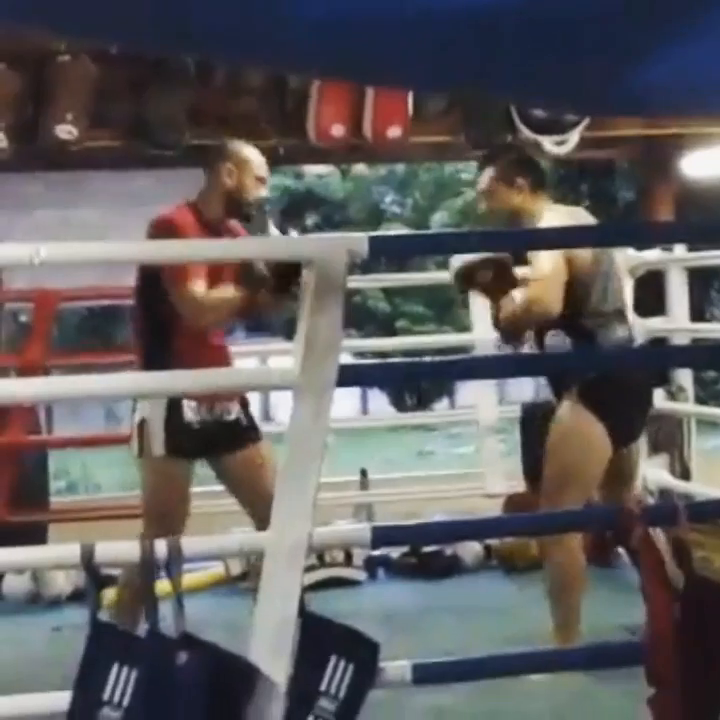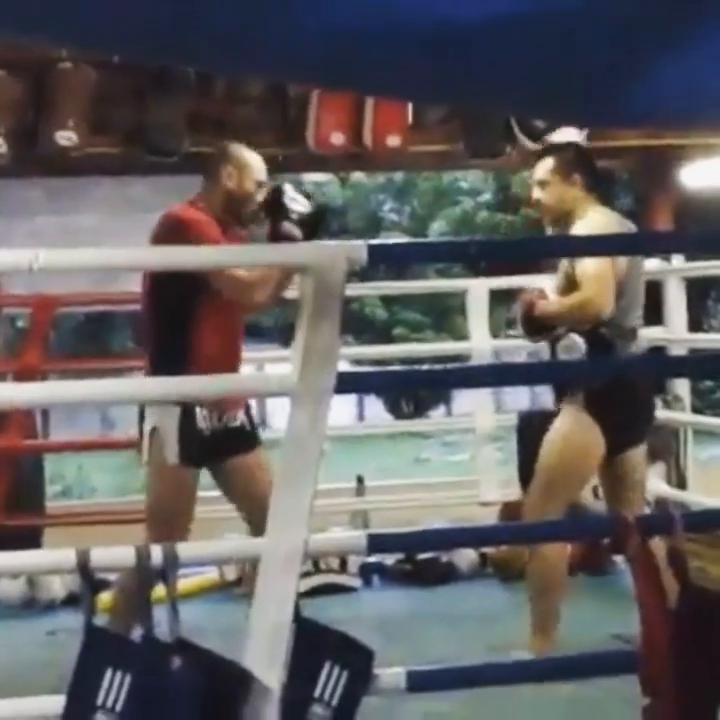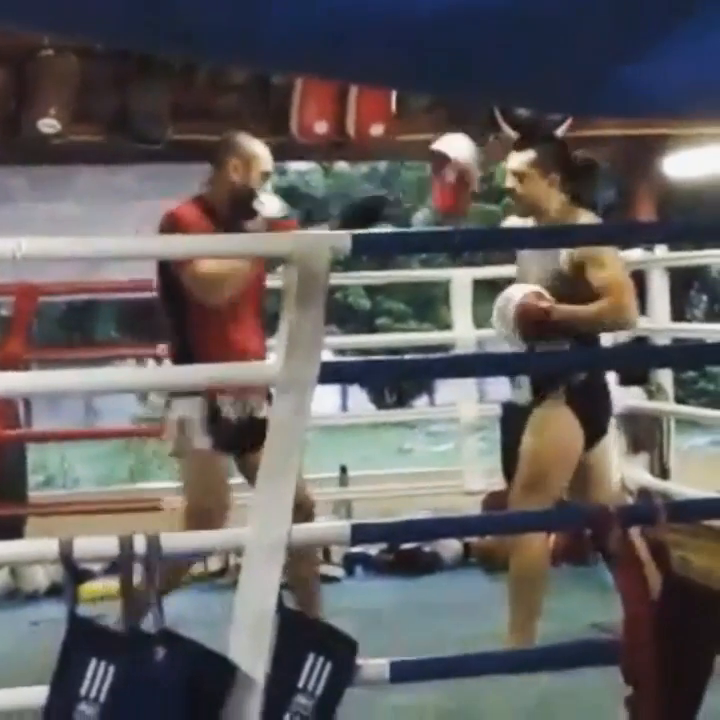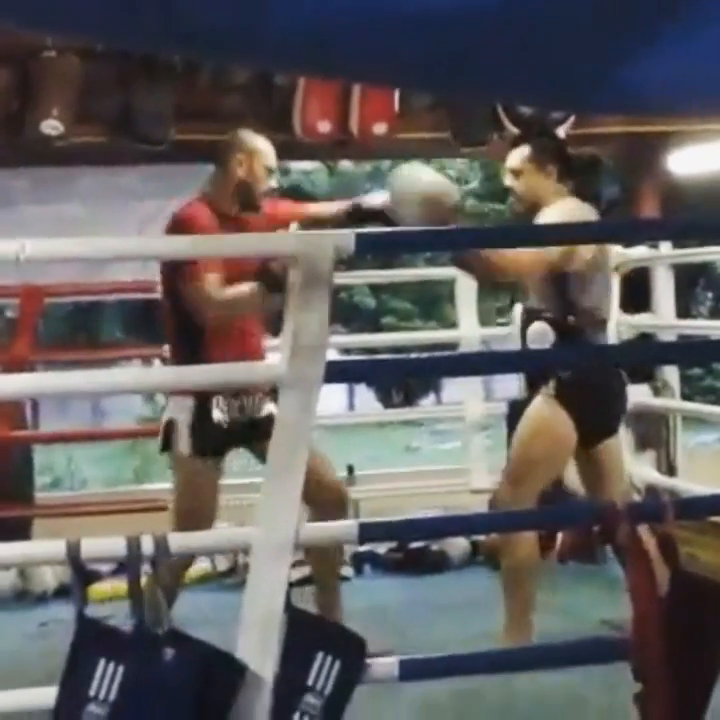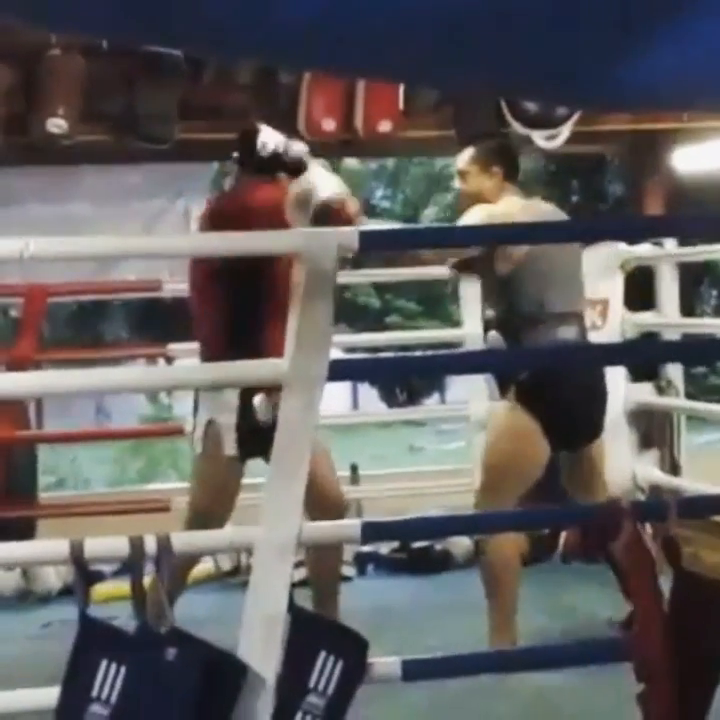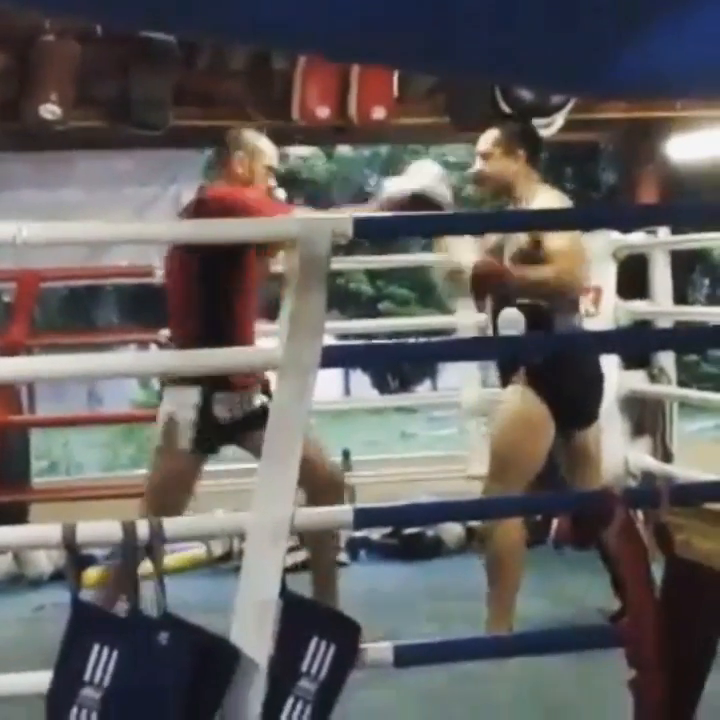
dt=0.4s
person 1, frame 1
left shoulder: (551, 228)
right shoulder: (576, 218)
left elbow: (543, 304)
left wrist: (505, 310)
right wrist: (509, 285)
left hip: (596, 383)
right hip: (624, 374)
left knee: (556, 517)
right knee: (624, 506)
left ankle: (566, 647)
person 1, frame 2
left shoulder: (592, 228)
right shoulder: (607, 226)
left elbow: (597, 302)
left wrist: (543, 309)
left hip: (600, 390)
right hip: (624, 387)
left knee: (539, 515)
right knee: (633, 519)
left ankle: (540, 649)
person 1, frame 3
left shoulder: (585, 234)
left elbow: (623, 309)
left wrist: (555, 317)
left hip: (570, 387)
right hip: (548, 385)
left knee: (524, 513)
right knee: (604, 514)
left ankle: (518, 644)
person 1, frame 4
left shoulder: (564, 215)
right shoulder: (561, 220)
left elbow: (518, 267)
right elbow: (527, 279)
right wrist: (478, 255)
left hip: (573, 379)
right hip: (597, 376)
left knee: (511, 503)
right knee: (614, 505)
left ankle: (516, 639)
person 1, frame 5
left shoulder: (489, 218)
right shoulder: (551, 216)
left hip: (541, 381)
right hip: (580, 371)
left knee: (493, 509)
right knee: (596, 501)
left ankle: (503, 642)
person 1, frame 6
left shoulder: (545, 204)
right shoulder: (521, 212)
left elbow: (571, 276)
right elbow: (494, 277)
left wrist: (506, 276)
left hip: (547, 365)
right hip: (572, 363)
left knee: (500, 495)
right knee: (592, 493)
left ankle: (499, 629)
person 2, frame 1
left shoulder: (235, 232)
right shoulder: (174, 226)
left elbow: (250, 309)
right elbow: (197, 311)
left wrist: (284, 280)
right wrist: (253, 281)
left hip: (224, 400)
right hip: (174, 403)
left knee: (278, 515)
right knee: (162, 538)
person 2, frame 2
left shoulder: (230, 232)
right shoulder: (184, 223)
left elbow: (265, 296)
right elbow: (249, 293)
left wrist: (291, 238)
right wrist: (286, 240)
left hip: (227, 408)
right hip: (180, 410)
left knee: (273, 527)
right knee: (165, 546)
person 2, frame 3
left shoulder: (249, 220)
right shoulder: (183, 221)
right elbow: (212, 290)
right wrist: (253, 232)
left hip: (250, 396)
right hip: (203, 399)
left knee: (298, 510)
right knee: (205, 530)
person 2, frame 4
left shoulder: (261, 213)
right shoulder: (192, 221)
left elbow: (324, 213)
right elbow: (213, 307)
right wrist: (270, 281)
left hip: (254, 393)
right hip: (202, 401)
left knee: (330, 499)
right knee: (189, 535)
left ankle: (333, 628)
person 2, frame 5
left shoulder: (265, 213)
right shoulder: (234, 207)
right elbow: (344, 210)
right wrist: (303, 164)
left hip: (277, 394)
right hip: (234, 398)
left knee: (330, 508)
right knee: (202, 529)
person 2, frame 6
left shoulder: (249, 208)
right shoulder: (219, 203)
right wrist: (386, 204)
left hip: (243, 386)
right hip: (200, 391)
left knee: (325, 483)
right knee: (156, 522)
left ankle: (328, 612)
